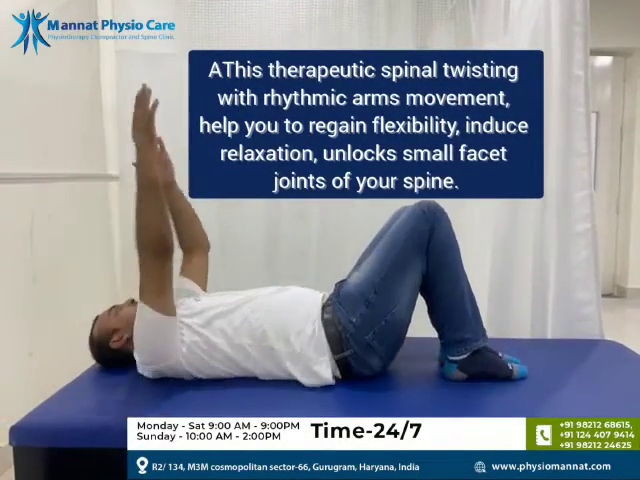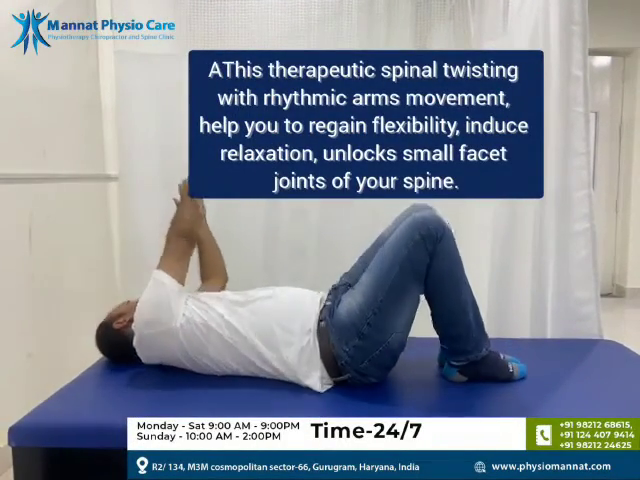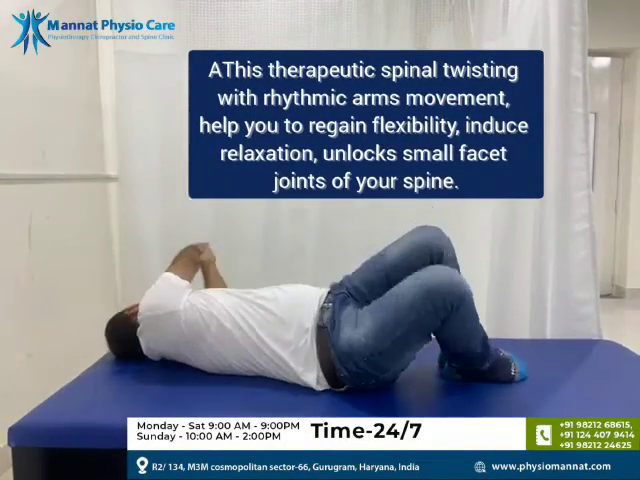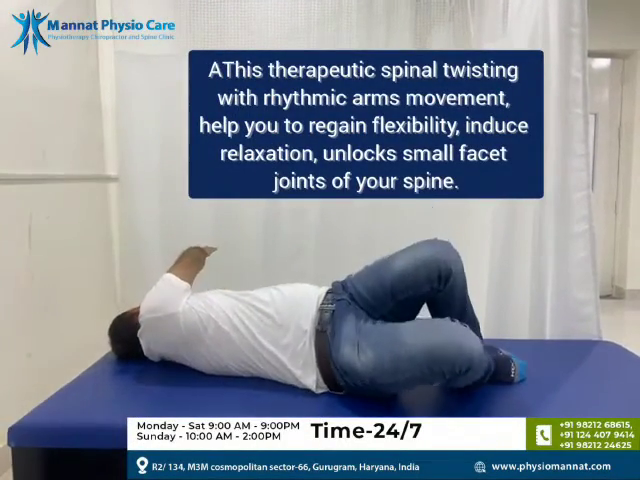
dt=0.4s
person 1, frame 1
left shoulder: (180, 311)
right shoulder: (158, 352)
left elbow: (197, 246)
right elbow: (157, 253)
left wrist: (166, 184)
left hip: (330, 318)
right hip: (346, 340)
left knee: (415, 222)
right knee: (425, 217)
left ankle: (464, 353)
right ankle: (466, 353)
person 1, frame 2
left shoulder: (176, 320)
right shoulder: (152, 328)
left elbow: (216, 279)
right elbow: (179, 243)
left wrist: (197, 217)
right wrist: (188, 203)
left hip: (327, 313)
right hip: (341, 349)
left knee: (420, 215)
right knee: (426, 228)
left ankle: (459, 354)
right ankle: (471, 360)
person 1, frame 3
left shoulder: (171, 321)
right shoulder: (157, 316)
right elbow: (187, 259)
left wrist: (208, 264)
right wrist: (203, 259)
left hip: (332, 304)
right hip: (341, 353)
left knee: (431, 242)
right knee: (443, 286)
left ankle: (461, 354)
right ankle: (480, 363)
person 1, frame 4
left shoulder: (176, 319)
right shoulder: (158, 320)
right elbow: (188, 261)
left hip: (333, 303)
right hip: (336, 355)
left knee: (439, 258)
right knee: (460, 352)
left ankle: (470, 350)
right ankle: (486, 366)
